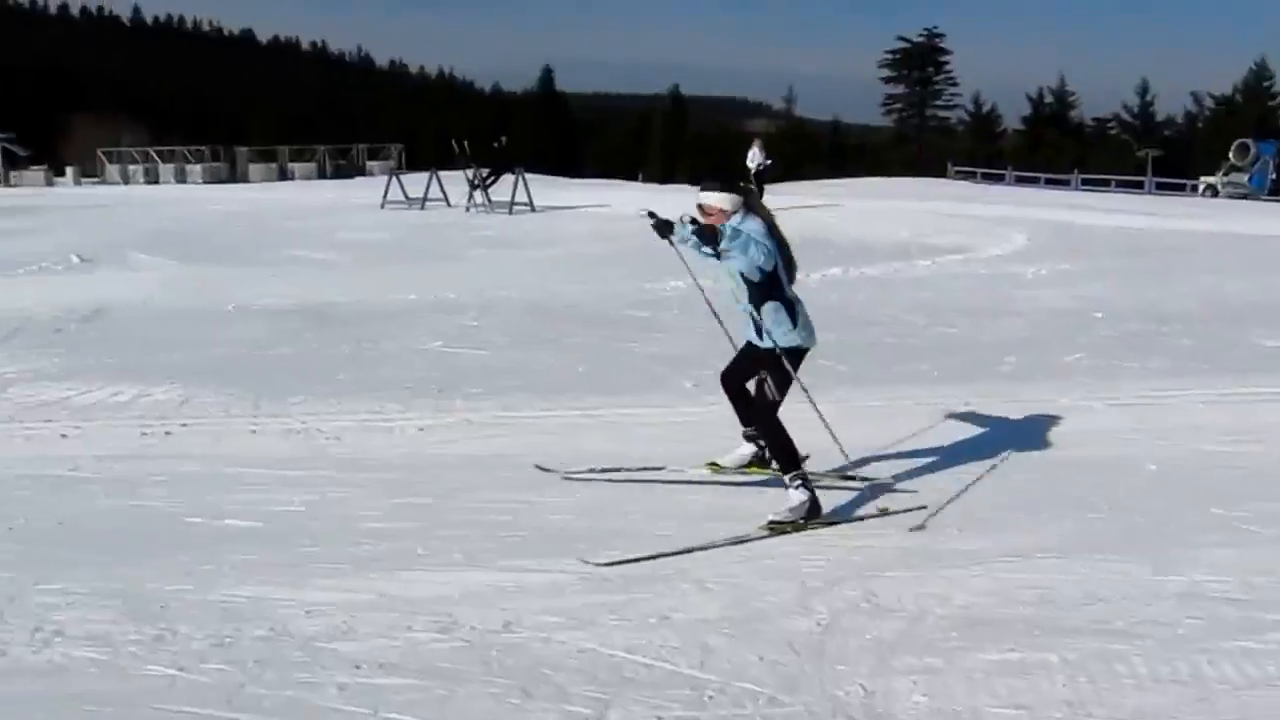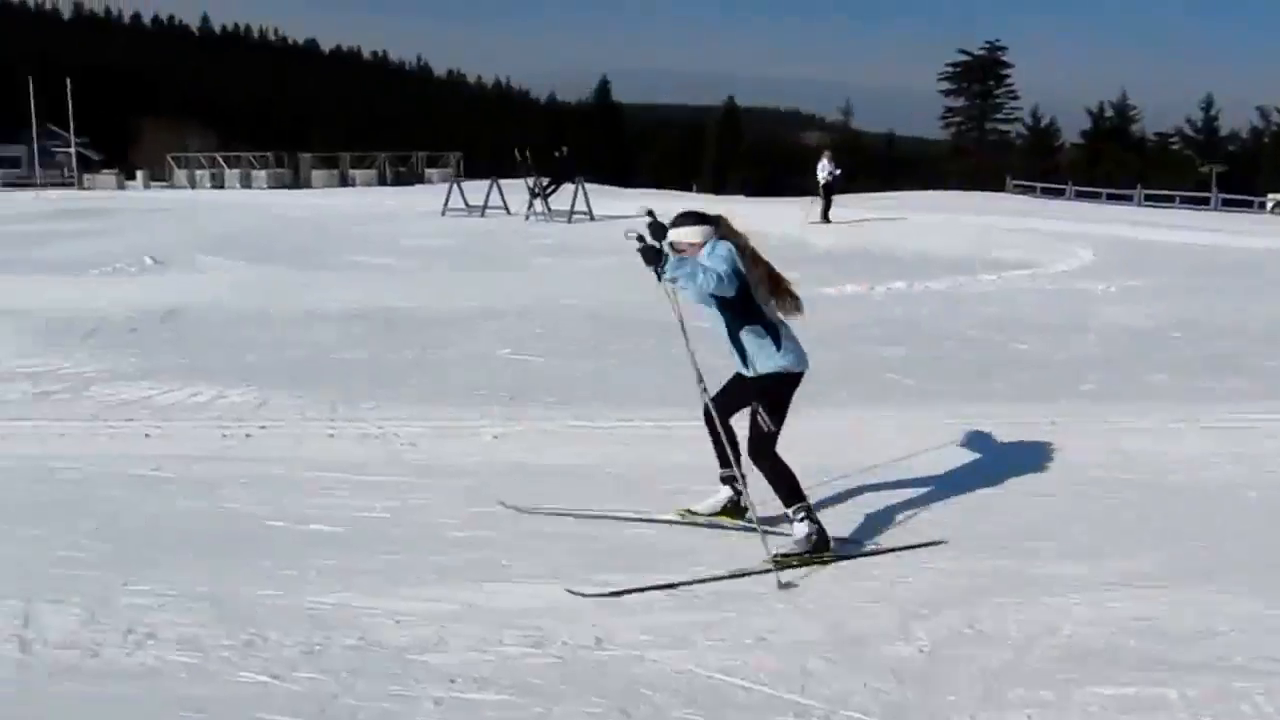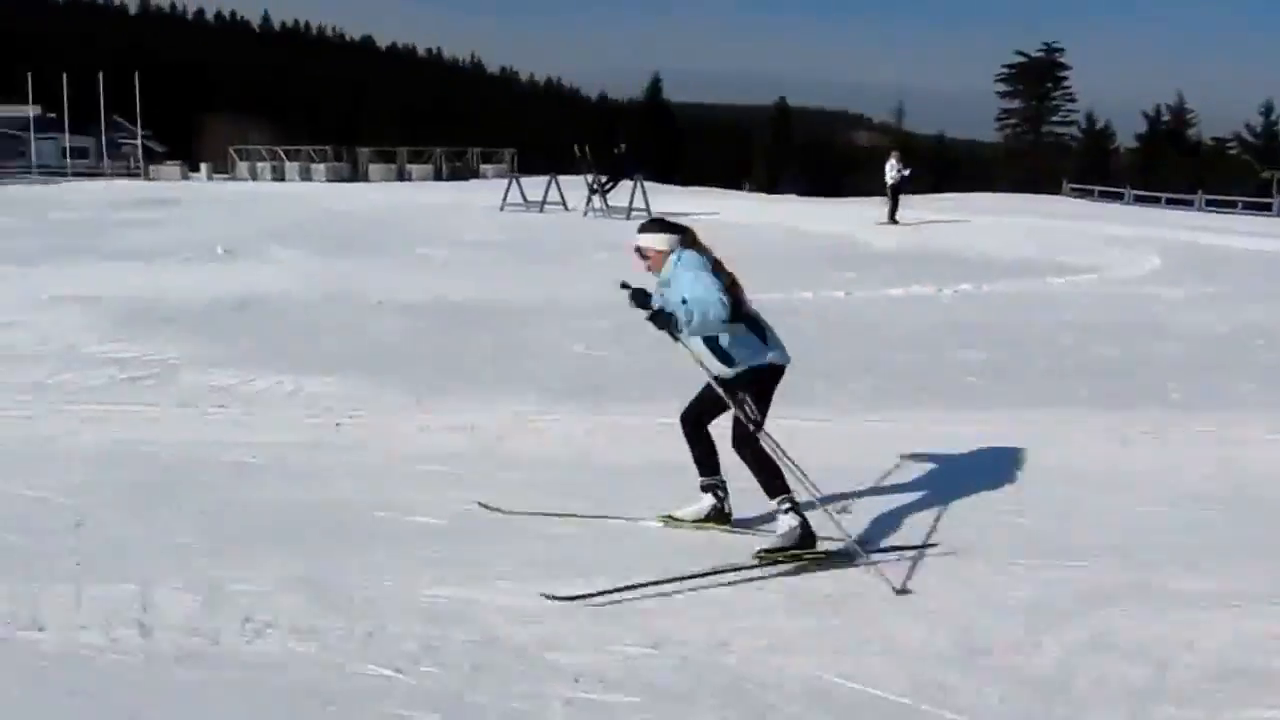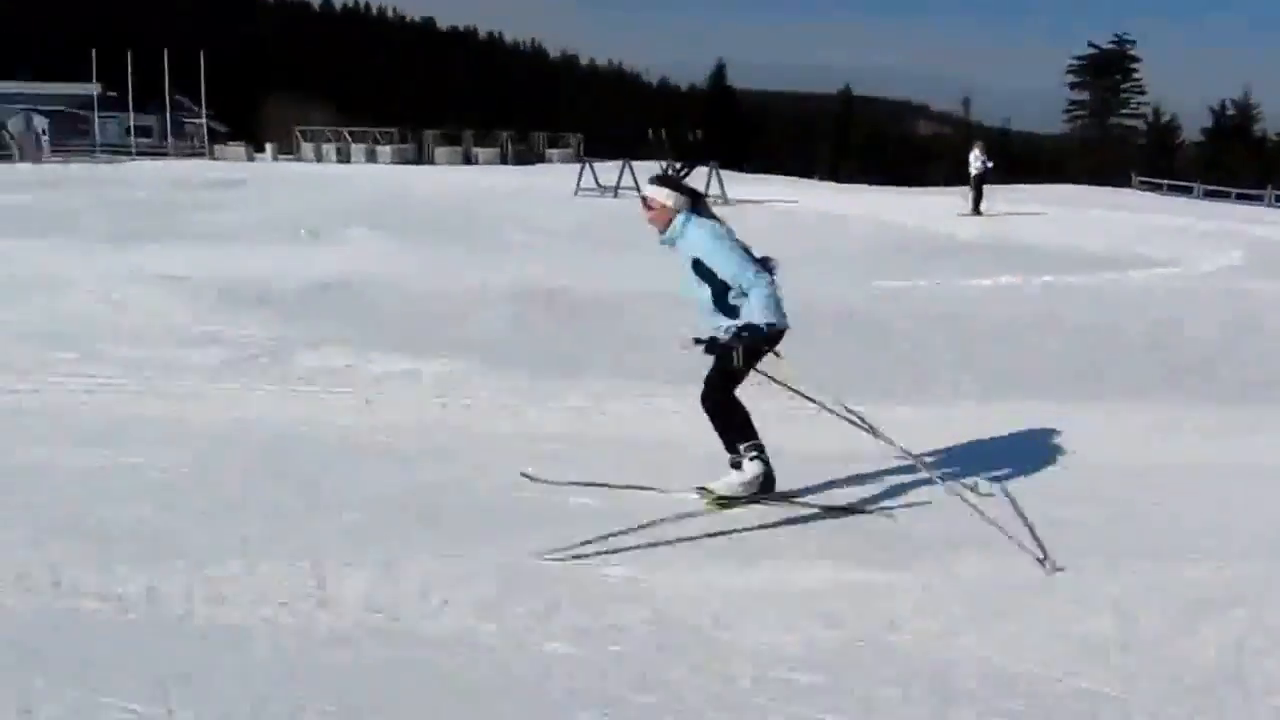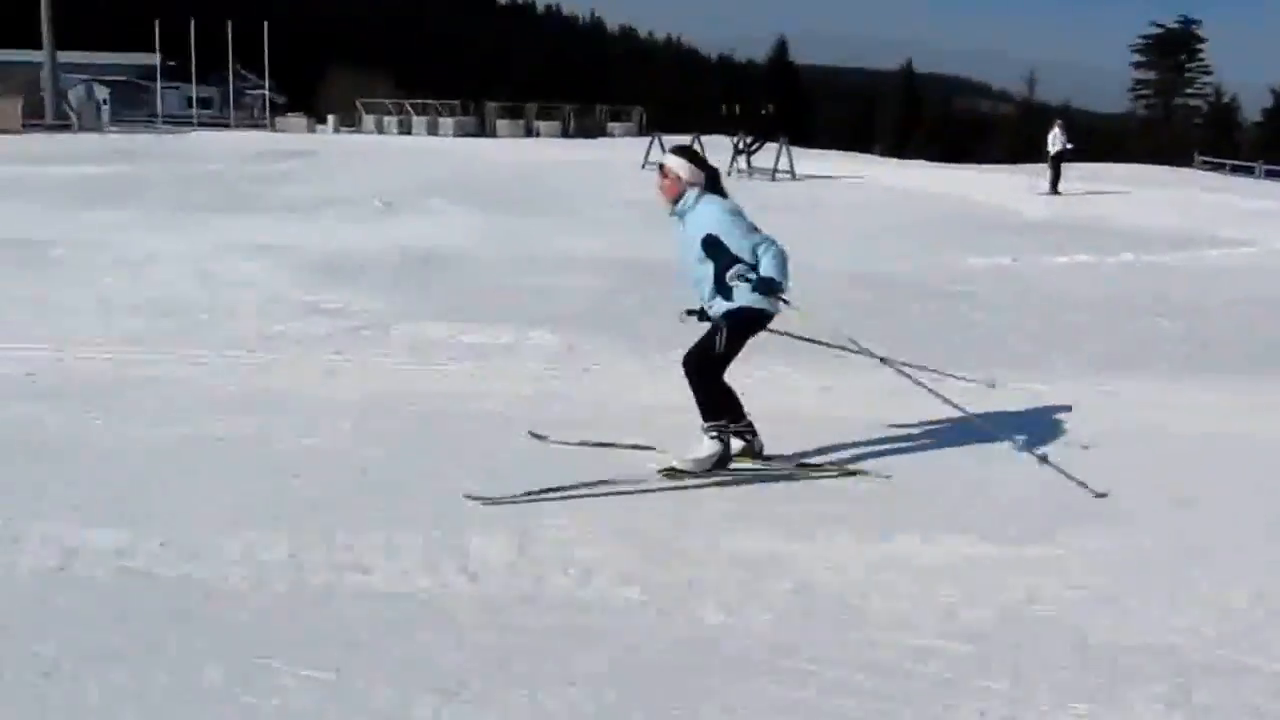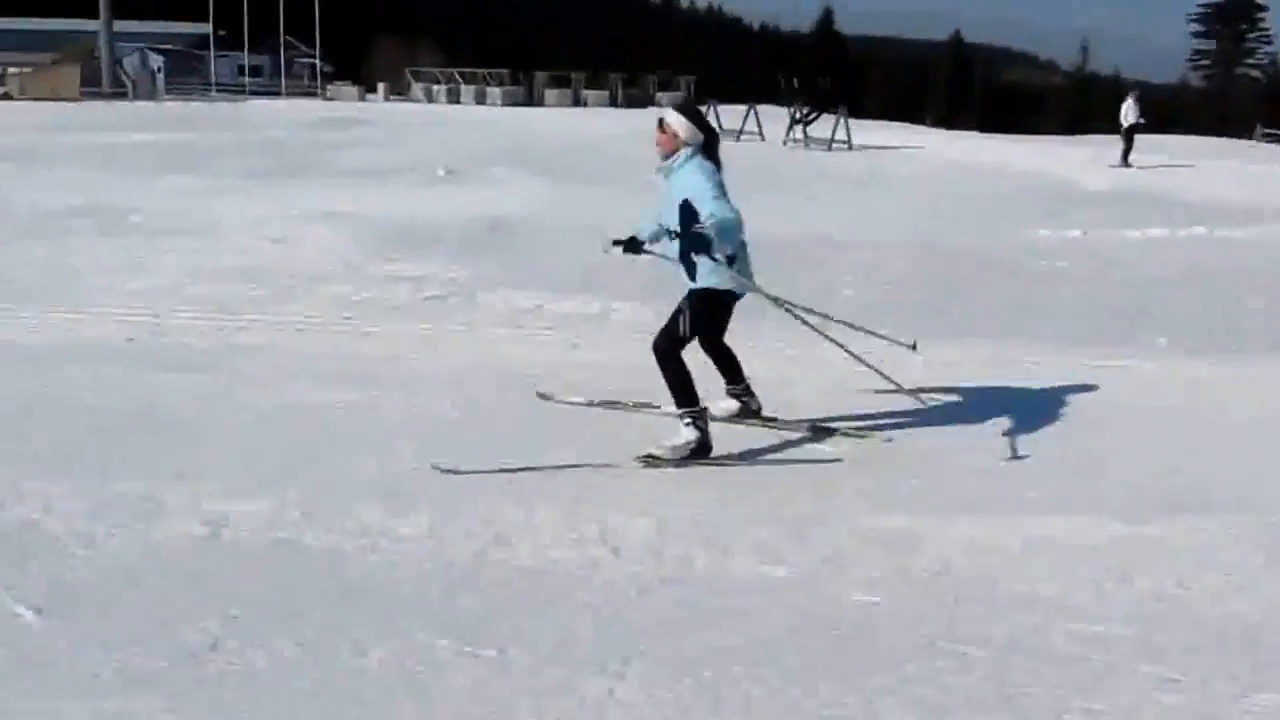
dt=0.2s
person 1, frame 1
left shoulder: (751, 228)
right shoulder: (739, 229)
left elbow: (761, 256)
right elbow: (708, 243)
left wrist: (720, 238)
right wrist: (674, 231)
left hip: (785, 337)
right hip: (766, 334)
left knee: (765, 415)
right knee: (731, 380)
left ankle: (803, 496)
right ankle: (757, 446)
person 1, frame 2
left shoulder: (721, 254)
right shoulder: (722, 253)
left elbow: (713, 282)
right elbow: (707, 278)
left wrist: (667, 263)
right wrist: (664, 239)
left hip: (776, 365)
right hip: (759, 363)
left knee: (760, 449)
right knee: (715, 412)
left ankle: (809, 529)
right ankle: (732, 493)
person 1, frame 3
left shoulder: (689, 267)
right shoulder: (684, 266)
left elbow: (716, 310)
left wrist: (674, 320)
right wrist: (653, 303)
left hip: (758, 362)
right hip: (737, 364)
left knee: (745, 441)
right knee: (692, 419)
left ankle: (793, 522)
right ankle: (714, 500)
person 1, frame 4
left shoulder: (705, 235)
right shoulder: (688, 236)
left elbow: (756, 279)
left wrist: (762, 327)
right wrist: (716, 335)
left hip: (758, 325)
right hip: (737, 326)
left knee: (717, 388)
right knee: (713, 397)
left ankle: (757, 467)
right ankle: (742, 469)
person 1, frame 5
left shoulder: (715, 213)
right shoulder: (691, 214)
left elbow: (768, 250)
left wrist: (771, 281)
right wrist: (710, 305)
left hip: (748, 306)
right hip: (729, 307)
left knee: (696, 363)
right knee: (709, 373)
left ankle: (717, 444)
right ankle: (745, 438)
person 1, frame 6
left shoulder: (698, 175)
right shoulder: (684, 171)
left elbow: (726, 222)
left wrist: (707, 237)
right wrist: (643, 240)
left hip: (715, 280)
right hip: (710, 278)
left knee: (665, 346)
right knee: (709, 338)
left ankle: (694, 432)
right ankle: (742, 397)
